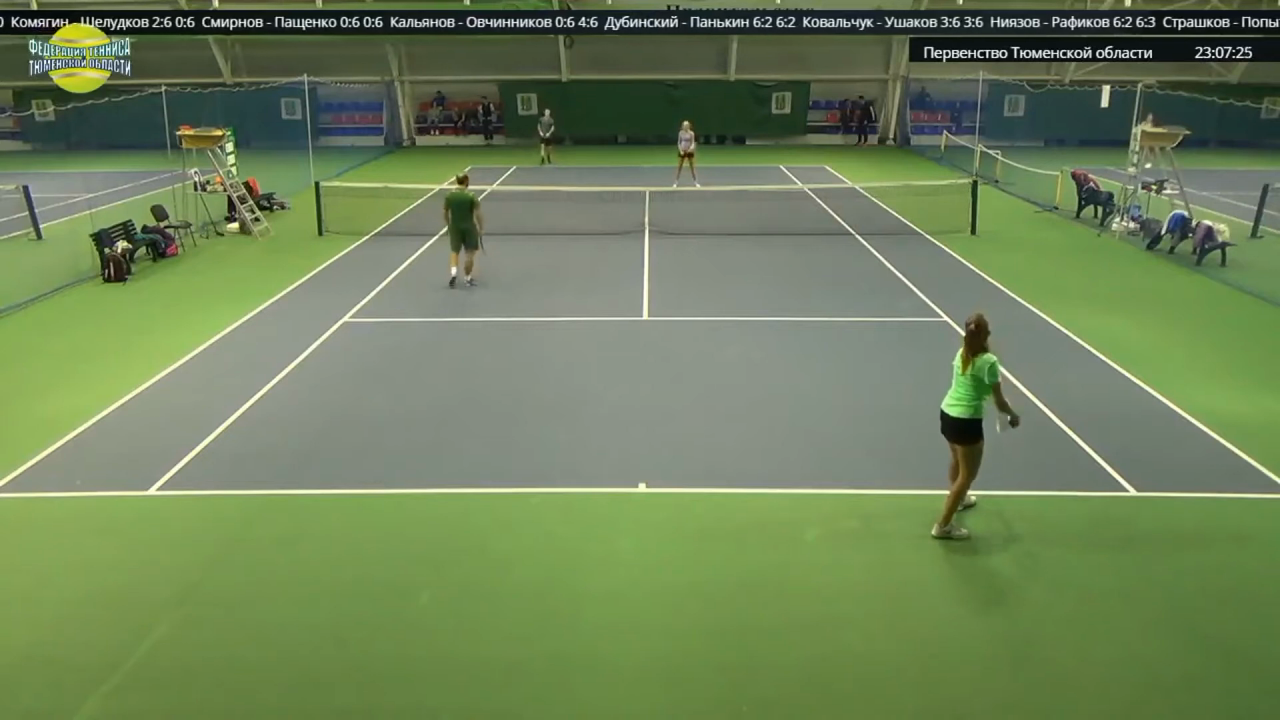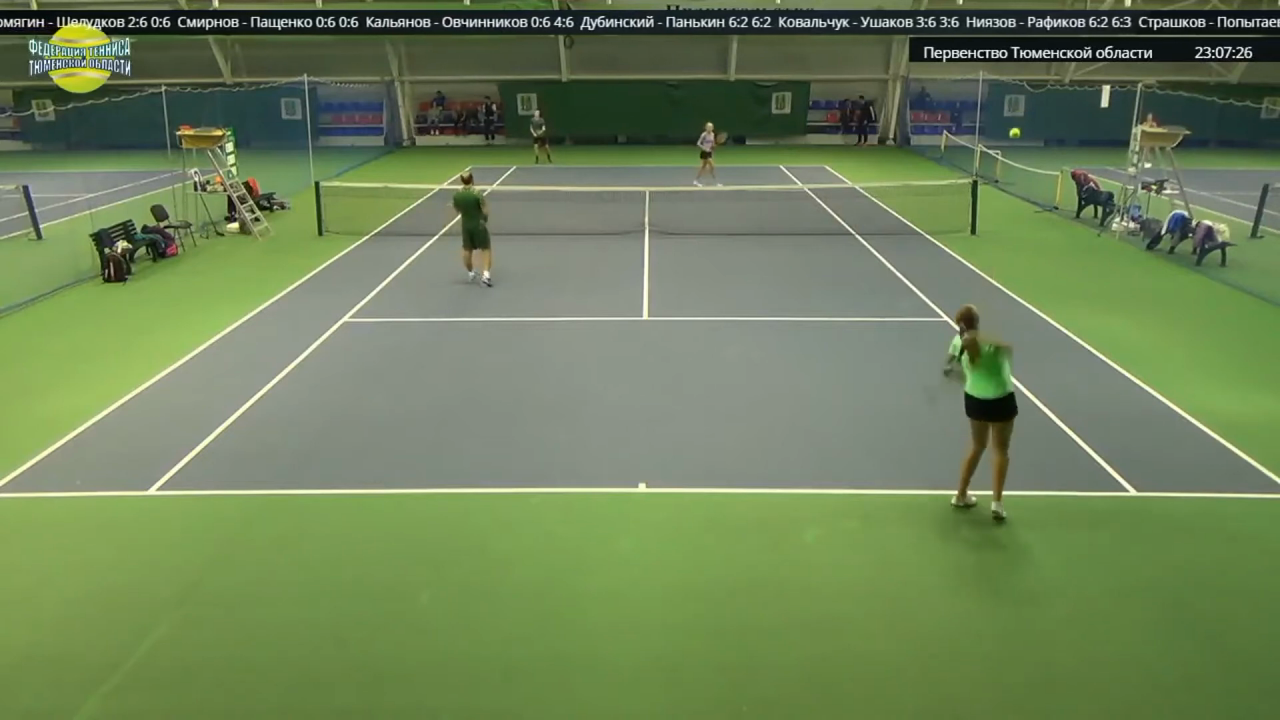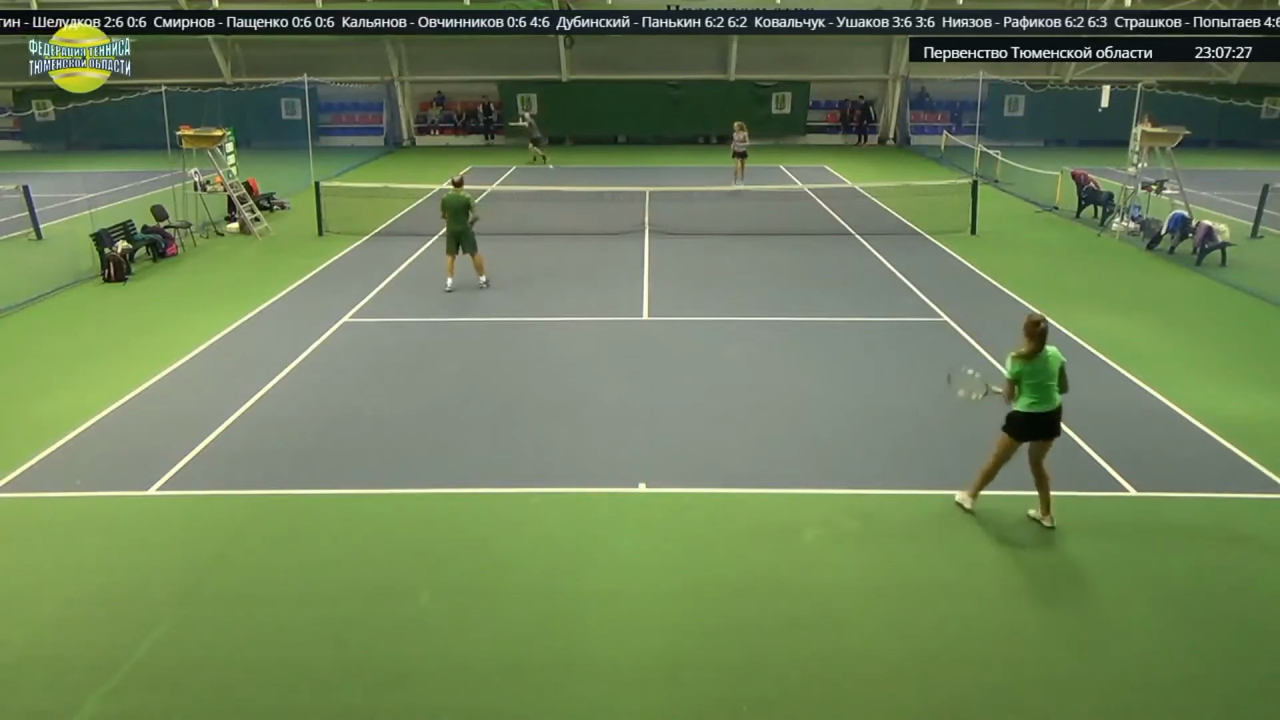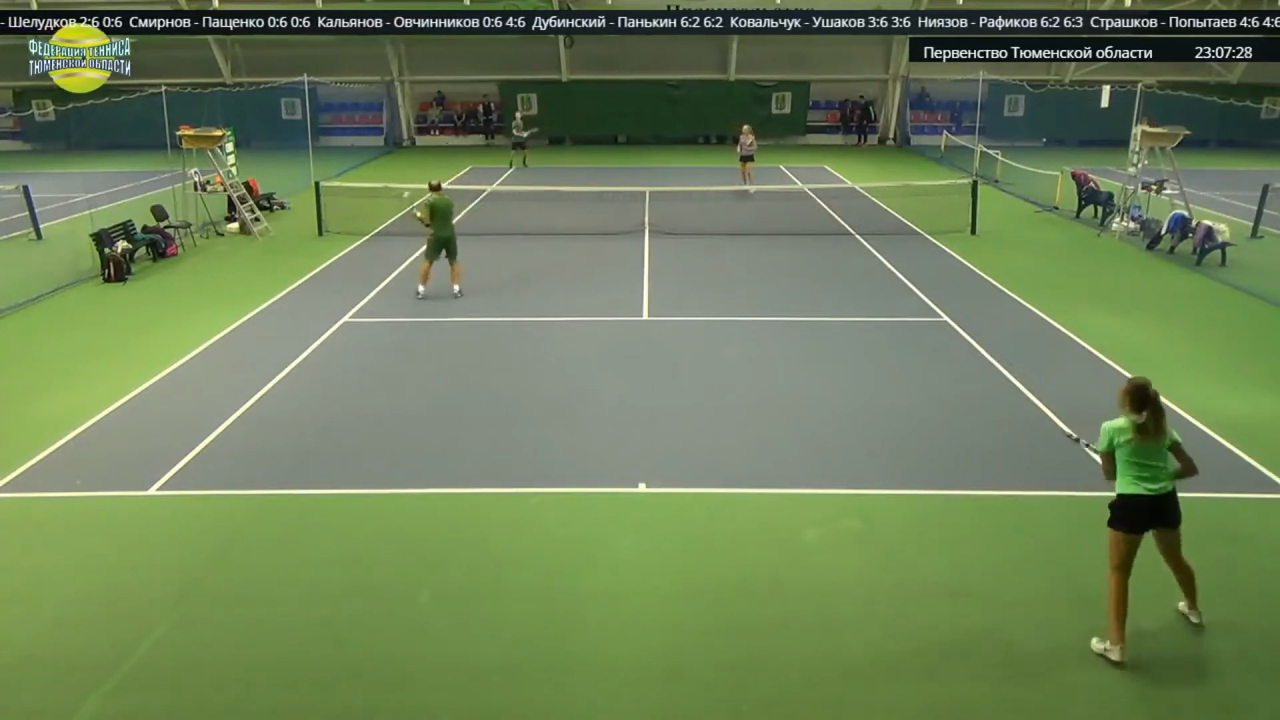
dt=1s
person 1, frame 1
left shoulder: (962, 353)
right shoulder: (988, 362)
right elbow: (998, 400)
right wrist: (1013, 415)
left hip: (947, 414)
right hip: (966, 422)
left knee: (957, 461)
right knee: (967, 475)
left ankle: (959, 498)
right ankle: (943, 525)
person 1, frame 2
left shoulder: (960, 342)
right shoulder: (983, 343)
left elbow: (952, 359)
right elbow: (1007, 350)
right wrist: (986, 341)
left hip: (975, 399)
right hip: (1003, 401)
left knee: (976, 447)
right knee: (1000, 452)
left ankle: (961, 495)
right ankle: (997, 502)
person 1, frame 3
left shoulder: (1016, 358)
right shoulder: (1056, 355)
left elbow: (1010, 396)
right elbow: (1064, 388)
left hip: (1025, 417)
right hip: (1052, 416)
left knee: (997, 460)
right knee: (1036, 462)
left ankle: (970, 497)
right ankle: (1046, 514)
person 1, frame 4
left shoulder: (1111, 429)
right shoulder: (1163, 428)
left elbow: (1109, 475)
right elbow: (1191, 469)
left hip: (1131, 505)
right hip: (1166, 502)
left knee: (1119, 573)
right knee: (1174, 558)
left ankle: (1115, 644)
right ankle: (1193, 609)
